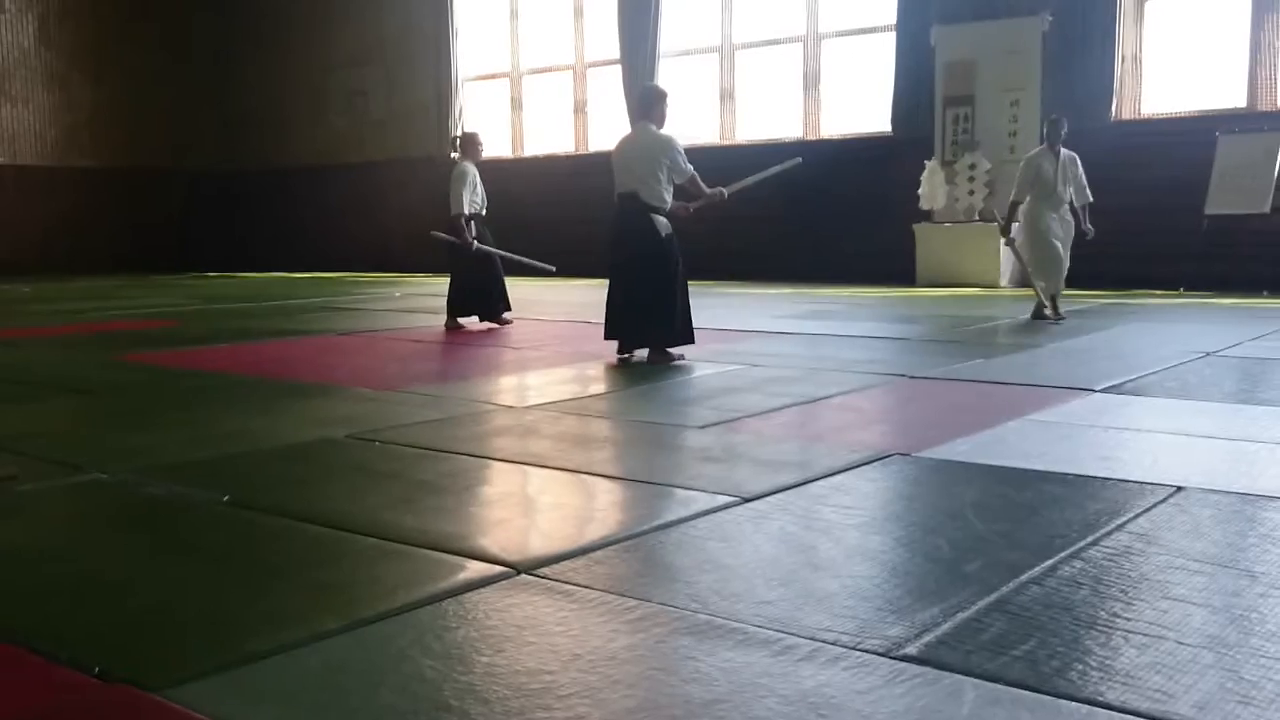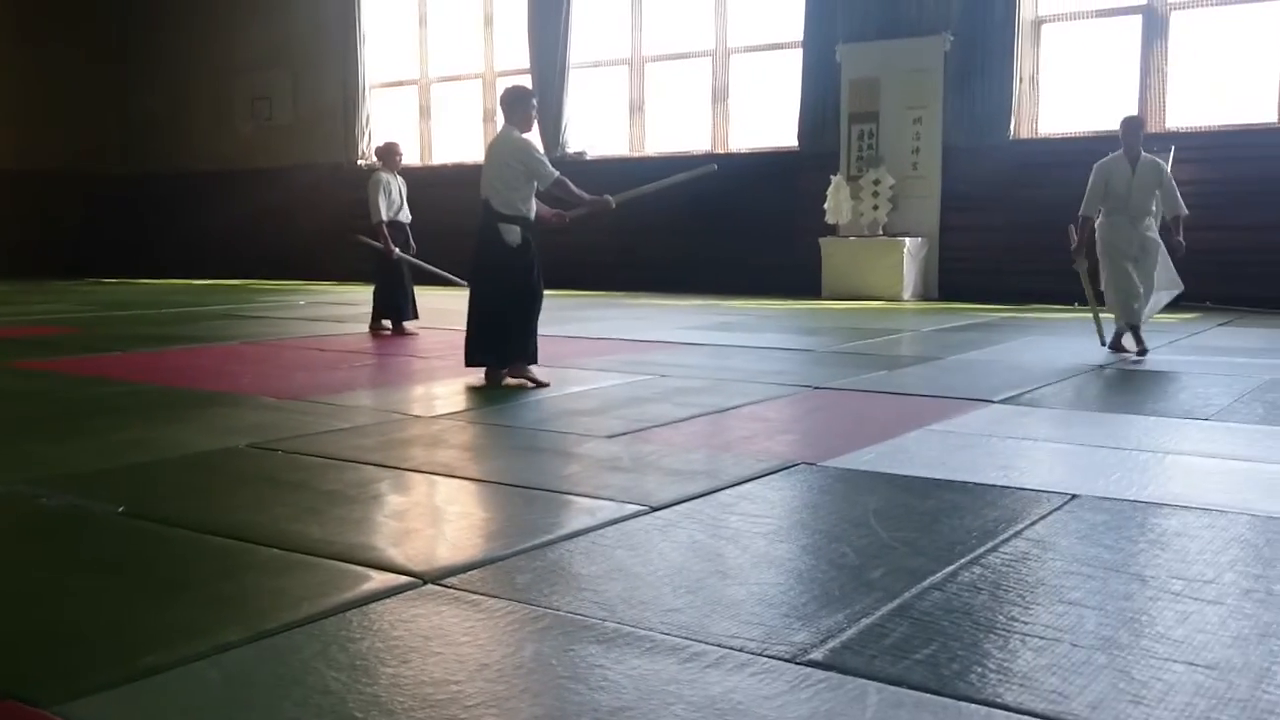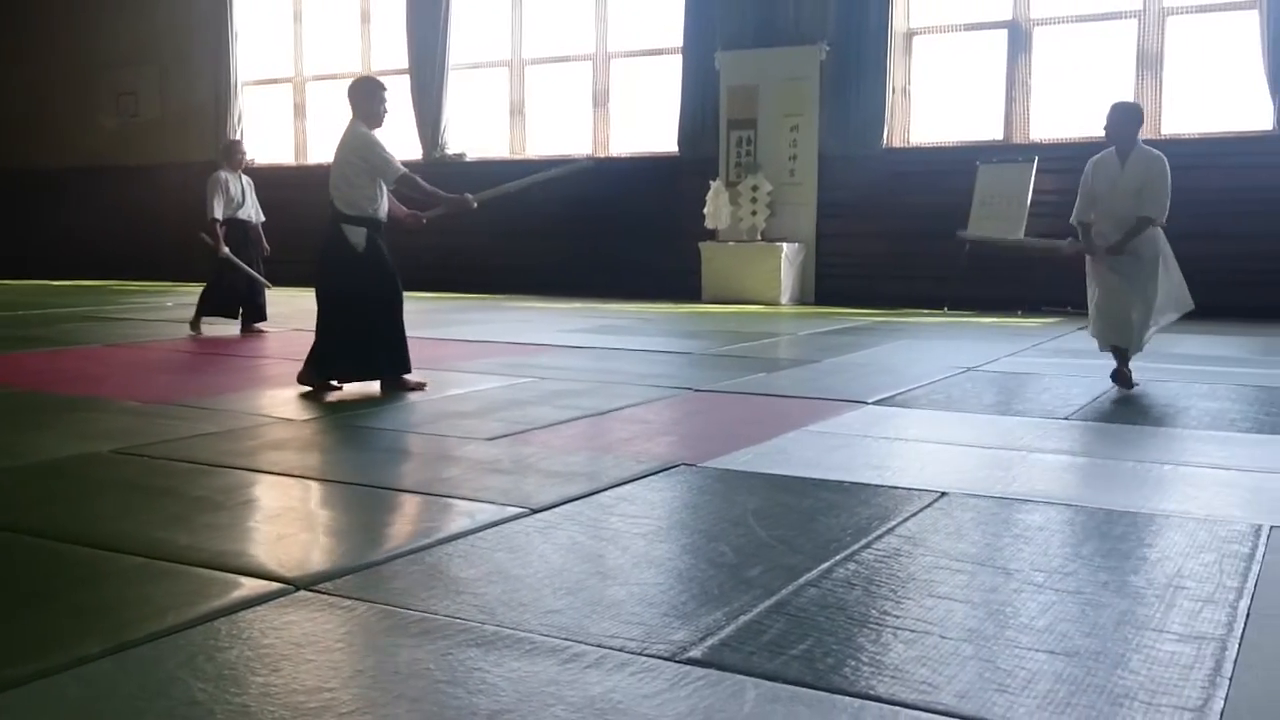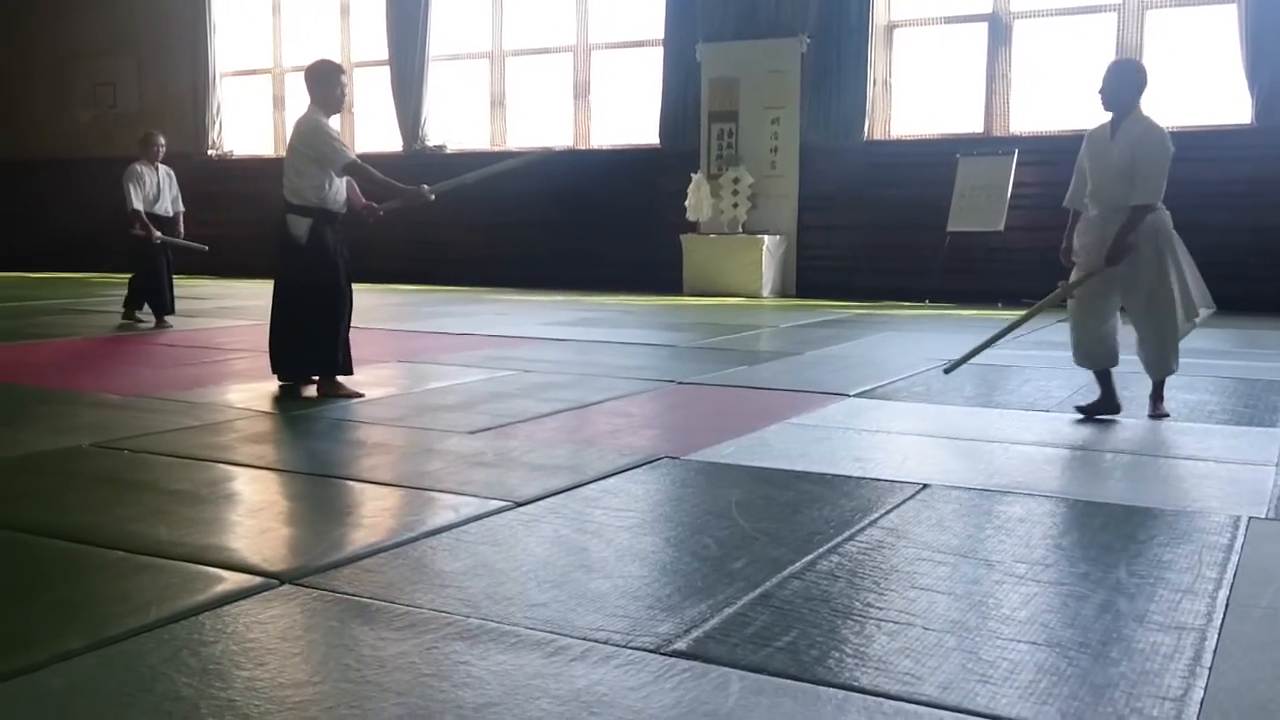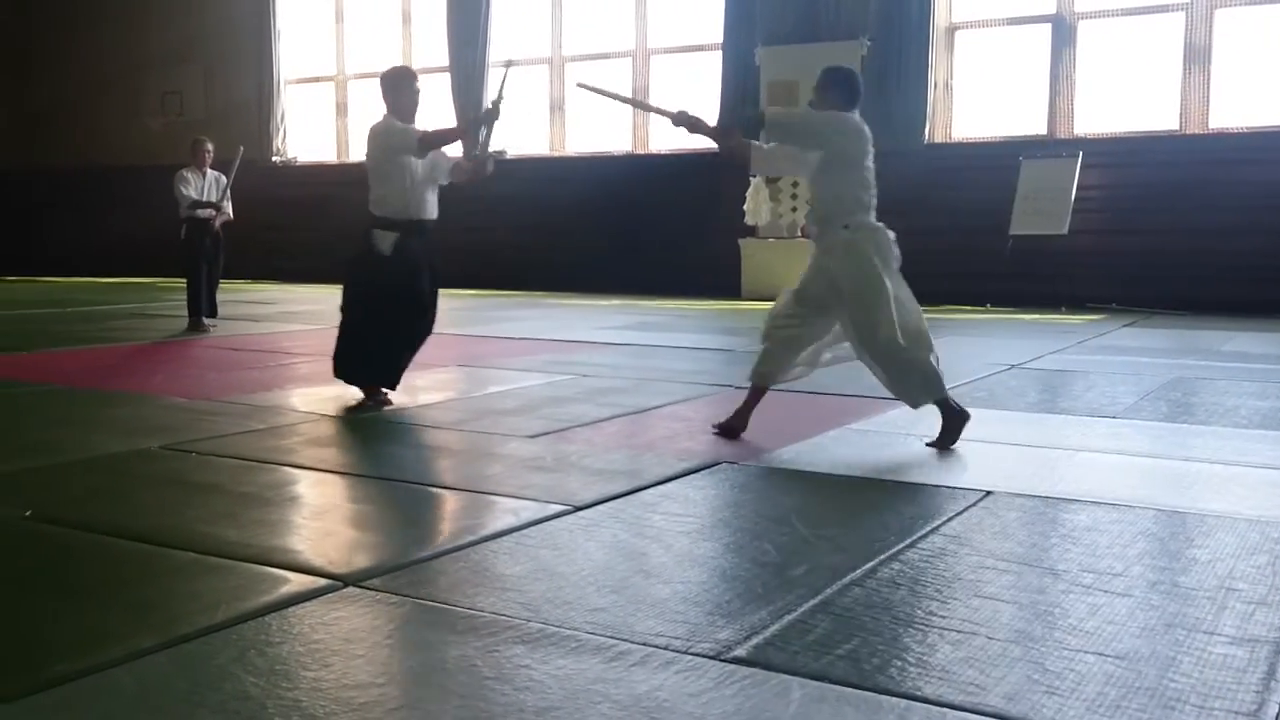
dt=1s
person 1, frame 1
left shoulder: (622, 145)
right shoulder: (664, 142)
right elbow: (688, 177)
left wrist: (670, 205)
right wrist: (710, 194)
left hip: (624, 219)
right hip: (650, 223)
left knee: (625, 280)
right knee: (663, 282)
left ankle: (625, 340)
right ankle: (658, 346)
person 1, frame 2
left shoulder: (499, 145)
right shoulder: (519, 145)
right elbow: (555, 182)
left wrist: (545, 213)
right wrist: (592, 201)
left hip: (494, 230)
right hip: (511, 232)
left knee: (494, 298)
right knee: (523, 297)
left ankle: (494, 364)
right ankle: (515, 362)
person 1, frame 3
left shoulder: (354, 139)
right shoulder: (363, 140)
left elbow: (378, 189)
right elbow: (404, 180)
left wrist: (402, 214)
right wrist: (450, 201)
left hip: (347, 235)
right hip: (357, 236)
left knee: (342, 306)
right knee: (383, 300)
left ankle: (317, 369)
right ankle: (392, 374)
person 1, frame 4
left shoulder: (318, 127)
right shoulder: (313, 127)
left elbow: (343, 175)
right elbow: (355, 168)
left wrist: (359, 204)
right wrist: (405, 192)
left hip: (314, 226)
right hip: (311, 227)
left knee: (303, 299)
right knee: (329, 299)
left ankle: (295, 368)
right ankle: (326, 376)
person 1, frame 5
left shoulder: (423, 147)
right shoulder: (384, 133)
left elbow: (450, 171)
right elbow: (427, 141)
left wrist: (475, 165)
right wrist: (475, 124)
left hip: (416, 240)
right hip: (394, 241)
right knee: (406, 314)
left ankle: (371, 379)
right ankle: (369, 380)
person 2, frame 1
left shoulder: (1072, 159)
right shoulder: (1034, 160)
left elbow: (1080, 192)
right elbow: (1019, 193)
left wrist: (1085, 222)
right wrist: (1008, 223)
left hip: (1062, 215)
right hip: (1038, 214)
left knee: (1057, 262)
right knee: (1051, 259)
left ankle: (1039, 309)
right ankle: (1053, 305)
person 2, frame 2
left shoulder: (1156, 167)
right shoulder: (1105, 167)
left elbow: (1173, 203)
right elbow: (1090, 205)
left wrist: (1178, 235)
right wrist: (1081, 241)
left hip: (1145, 232)
right hip: (1113, 230)
left knee: (1142, 289)
right knee: (1124, 286)
left ankle: (1116, 337)
right ankle: (1138, 339)
person 2, frame 3
left shoulder: (1154, 162)
right shoulder: (1097, 164)
left elbow: (1154, 211)
right elbow: (1084, 208)
left wrist: (1125, 240)
right wrist: (1086, 240)
left hip: (1142, 242)
right hip: (1105, 242)
left knee: (1140, 307)
right knee: (1111, 305)
left ankle: (1123, 362)
right ankle: (1122, 364)
person 2, frame 4
left shoulder: (1151, 136)
right shoulder: (1094, 137)
left elbow: (1147, 196)
right elbow: (1079, 191)
left wrist: (1121, 239)
right wrist: (1070, 238)
left hip: (1140, 234)
right hip: (1098, 232)
left knee: (1152, 318)
right knee: (1088, 314)
left ankle: (1157, 394)
right ankle: (1107, 394)
person 2, frame 5
left shoulder: (847, 130)
right shoulder: (820, 146)
left elbow: (774, 121)
right elbow: (759, 156)
left wrist: (713, 131)
right wrist: (714, 133)
left hip: (856, 250)
right hip: (836, 254)
left knee: (886, 344)
right knee: (786, 327)
left ankle: (949, 410)
right ankle: (744, 416)
person 3, frame 1
left shoulder: (468, 168)
right shoulder: (465, 170)
right elbow: (459, 206)
right wrist: (465, 234)
left hip: (471, 226)
right hip: (470, 227)
left knee: (462, 273)
right knee: (489, 268)
left ankle: (453, 316)
right ankle: (494, 313)
person 3, frame 2
left shoulder: (399, 180)
right shoulder: (379, 179)
right elbow: (378, 214)
left wrist: (409, 238)
right wrist: (387, 242)
left hip: (400, 232)
right hip: (388, 233)
left knee: (386, 278)
right knee: (397, 278)
left ankle: (377, 320)
right ankle: (398, 323)
person 3, frame 3
left shoulder: (247, 181)
right shoulder: (219, 178)
left elbow: (255, 214)
right elbow: (214, 215)
left wrist: (262, 240)
right wrist: (219, 242)
left hip: (248, 233)
right hip: (230, 232)
left knee: (253, 278)
right knee: (224, 278)
left ankle: (249, 322)
right ankle: (197, 318)
person 3, frame 4
left shoulder: (168, 173)
right shoulder: (135, 171)
left elbow: (176, 203)
right elbow: (135, 206)
left wrist: (179, 225)
right wrist: (150, 229)
left hip: (164, 226)
right hip: (145, 227)
left knee: (146, 271)
right knee: (157, 271)
left ankle: (130, 309)
right ankle: (161, 316)
person 3, frame 5
left shoulder: (219, 178)
right shoulder: (183, 176)
left elbow: (227, 210)
right elbow: (189, 201)
left wrist: (218, 219)
right wrist: (211, 205)
left hip: (213, 230)
right hip: (193, 229)
left knee: (212, 275)
right knee: (197, 274)
left ankle: (201, 316)
right ankle: (197, 318)
